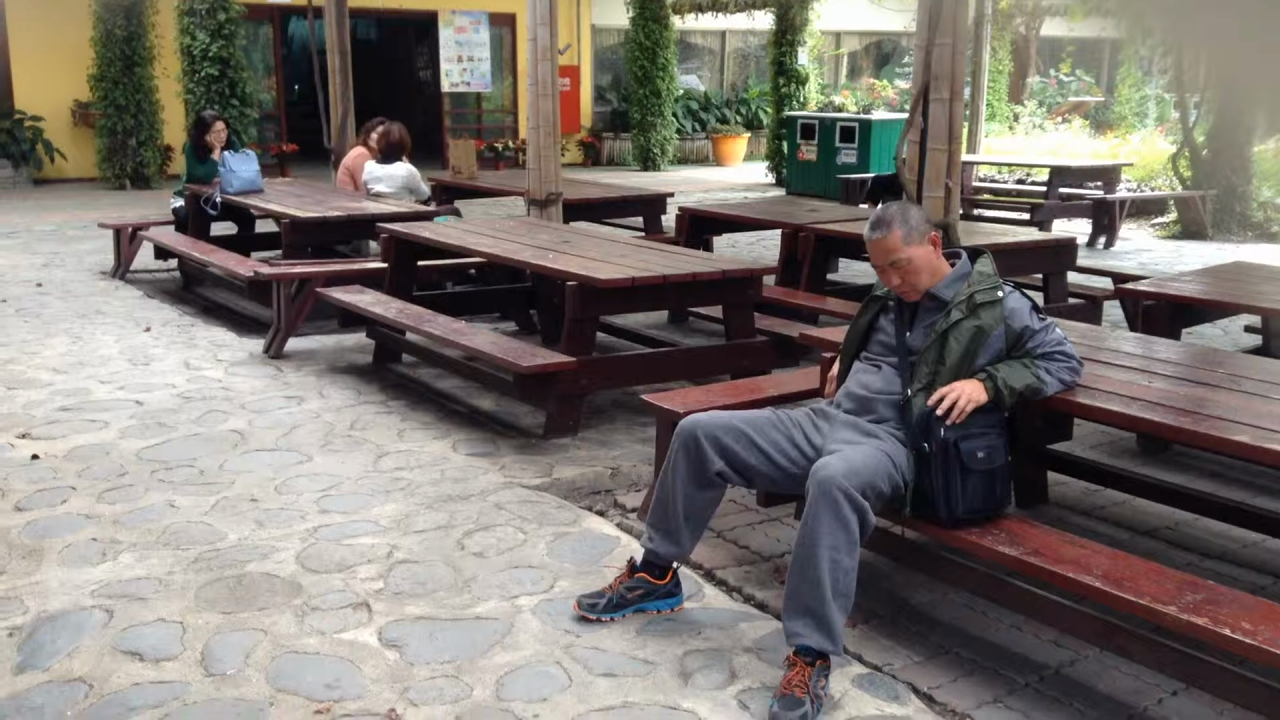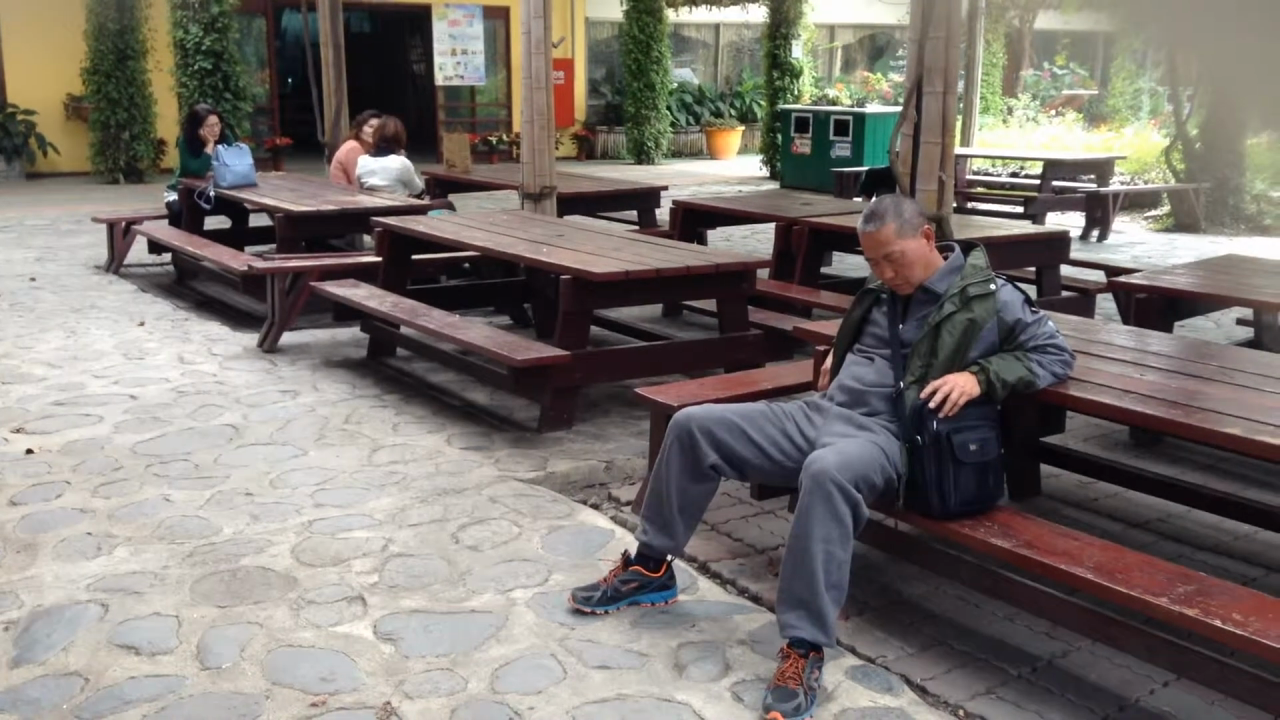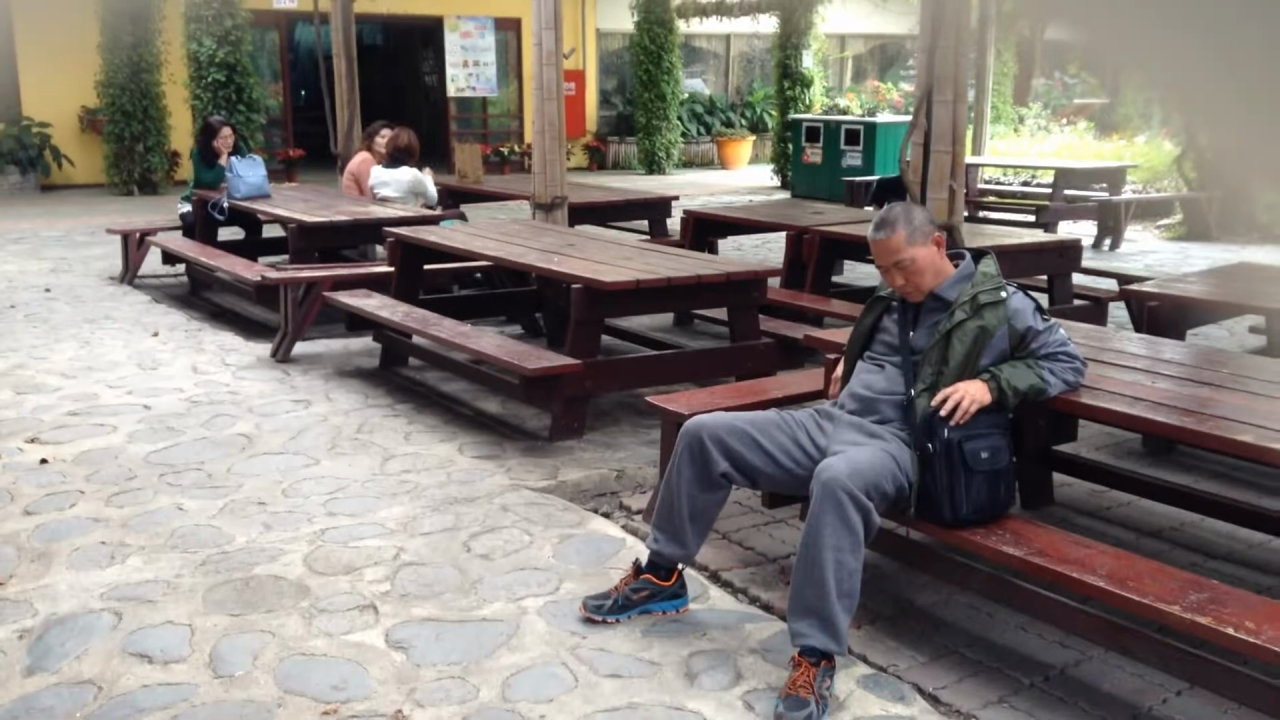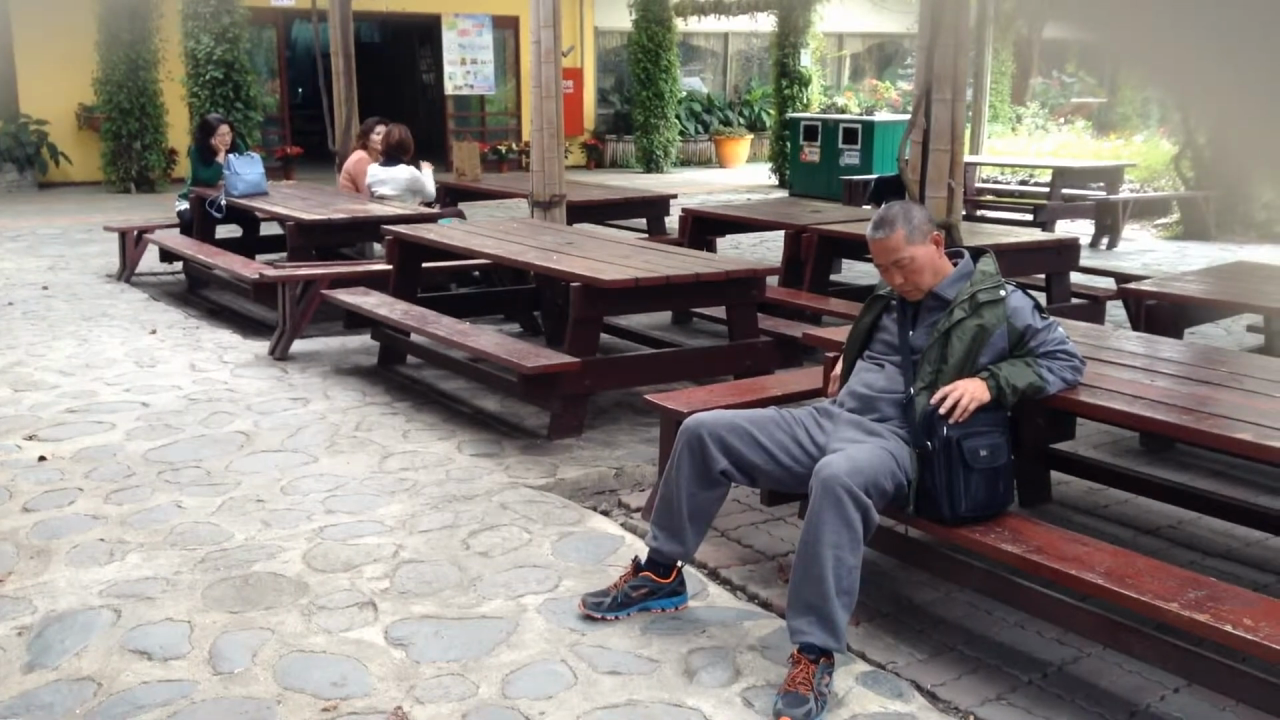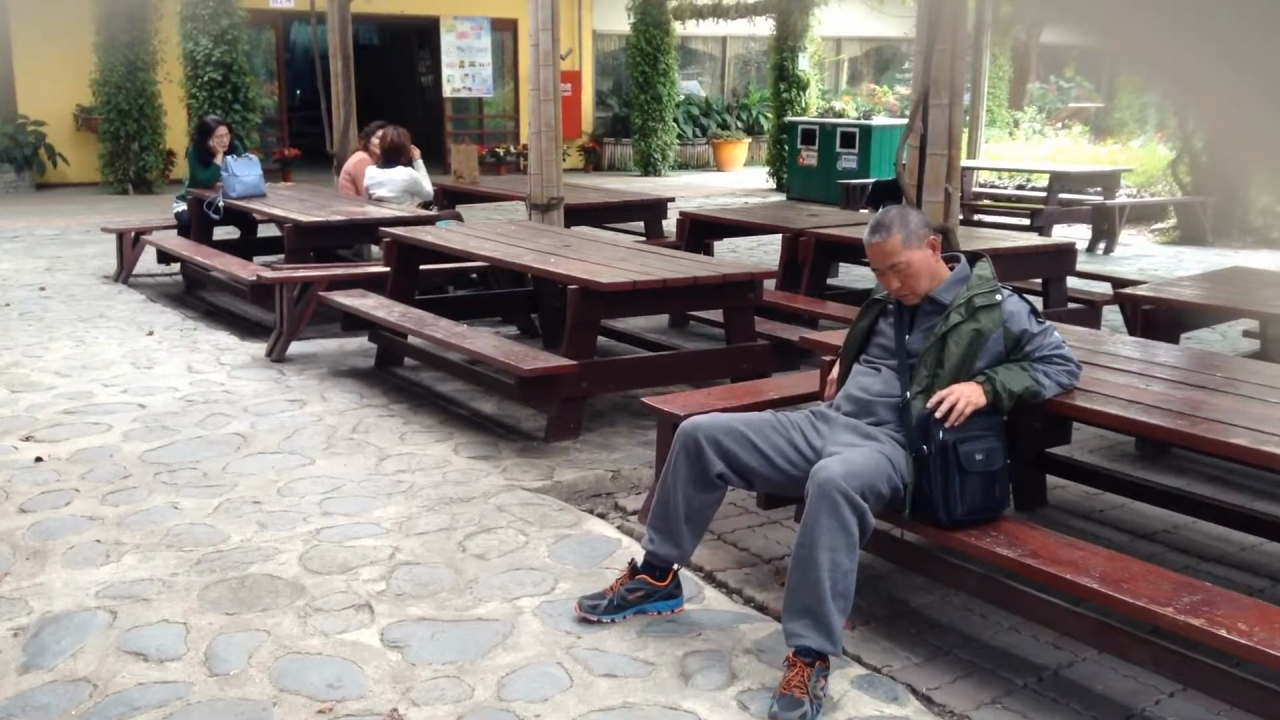
dt=1s
person 1, frame 1
left shoulder: (995, 305)
right shoulder: (890, 295)
left elbow: (1063, 360)
left wrist: (987, 382)
right wrist: (844, 359)
left hip: (892, 444)
right hip: (828, 418)
left knee: (833, 479)
right knee: (699, 432)
left ankle: (811, 657)
right ankle: (656, 574)
person 1, frame 2
left shoulder: (987, 298)
right shoulder: (883, 289)
left elbow: (1055, 353)
left wrist: (980, 375)
right wrist: (838, 352)
left hip: (885, 436)
right hip: (820, 411)
left knee: (827, 471)
right knee: (693, 425)
left ankle: (804, 650)
right ankle: (650, 567)
person 1, frame 3
left shoulder: (999, 305)
right shoulder: (893, 297)
left elbow: (1067, 361)
left wrist: (991, 383)
right wrist: (848, 359)
left hip: (896, 445)
right hip: (831, 419)
left knee: (838, 479)
right knee: (703, 433)
left ankle: (815, 659)
right ankle: (662, 575)
person 1, frame 4
left shoulder: (997, 305)
right shoulder: (893, 295)
left elbow: (1066, 360)
left wrist: (990, 381)
right wrist: (848, 358)
left hip: (895, 441)
right hip: (830, 417)
left knee: (837, 476)
right knee: (702, 431)
left ankle: (815, 656)
right ankle: (661, 573)
person 1, frame 5
left shoulder: (994, 309)
right shoulder: (889, 299)
left elbow: (1062, 364)
left wrist: (986, 386)
right wrist: (845, 361)
left hip: (891, 446)
right hip: (827, 421)
left knee: (832, 480)
right knee: (699, 434)
left ankle: (810, 659)
right ankle: (657, 575)
